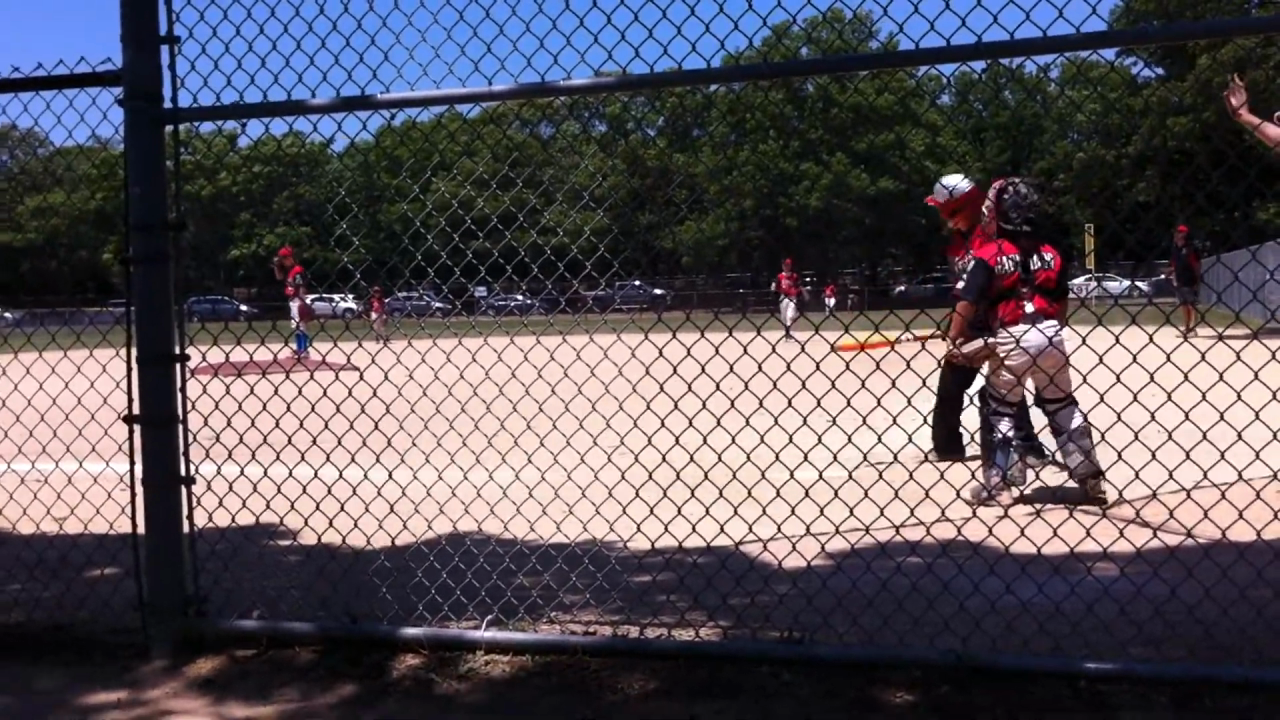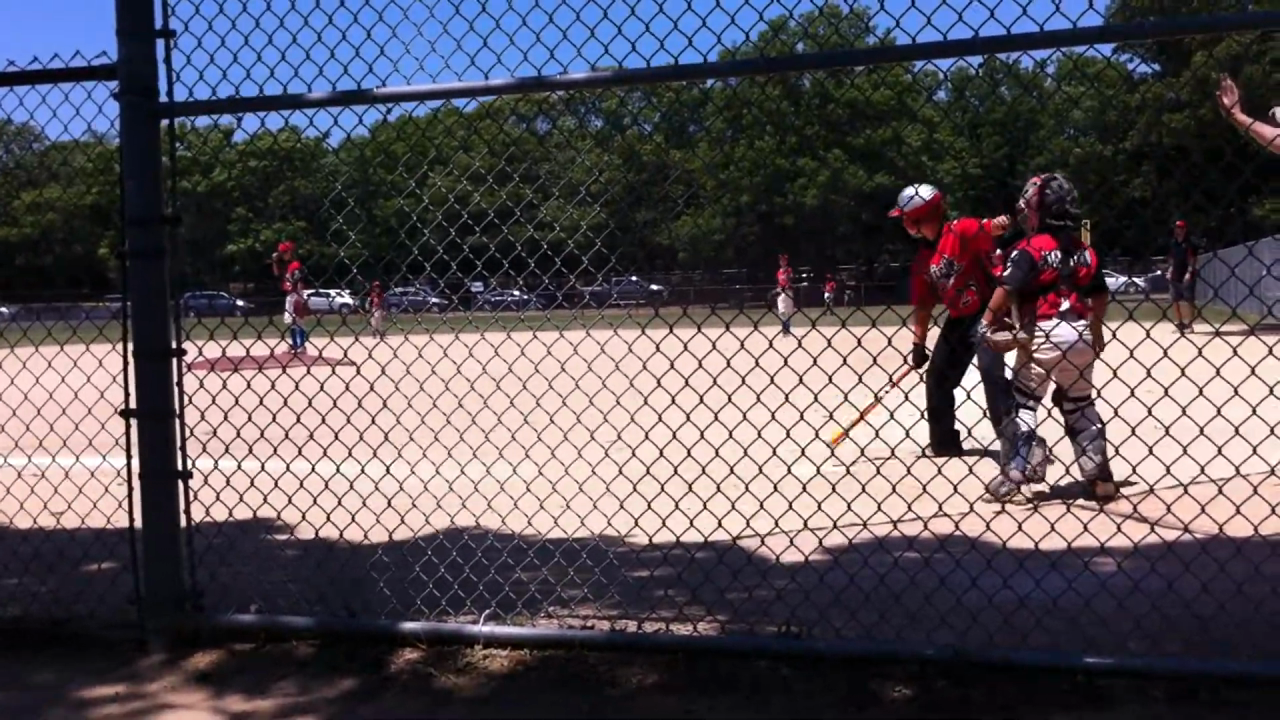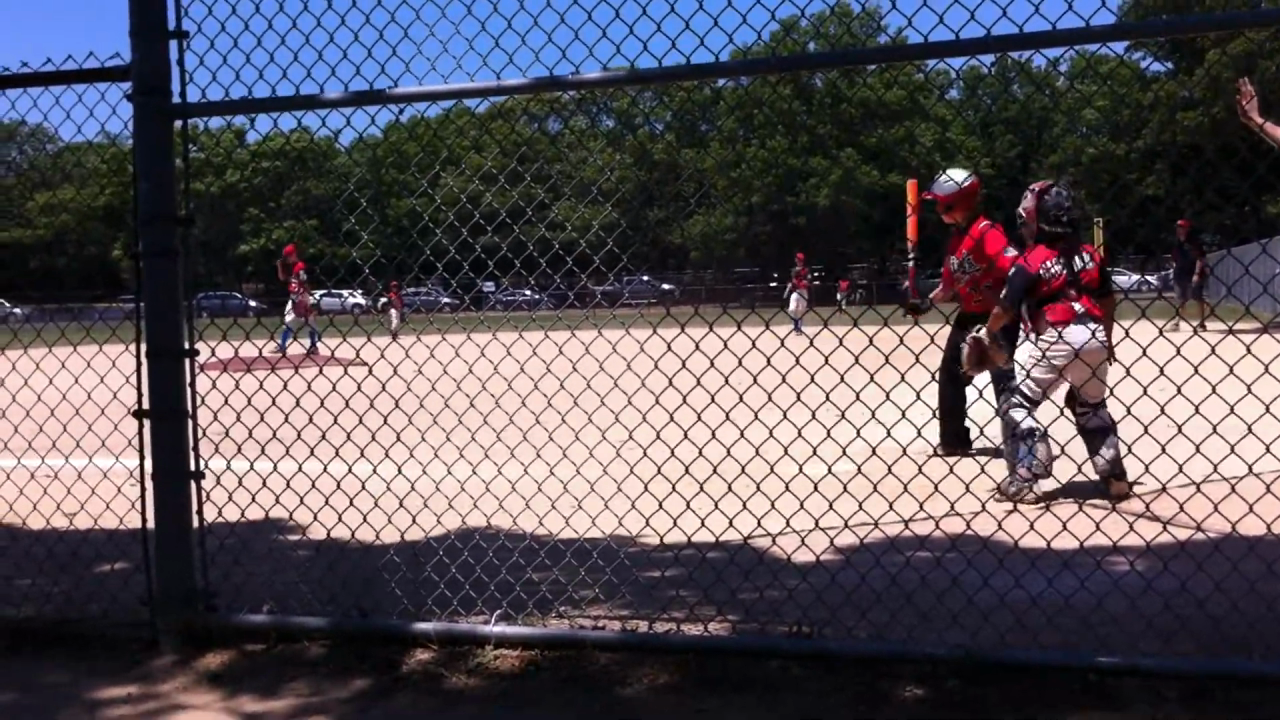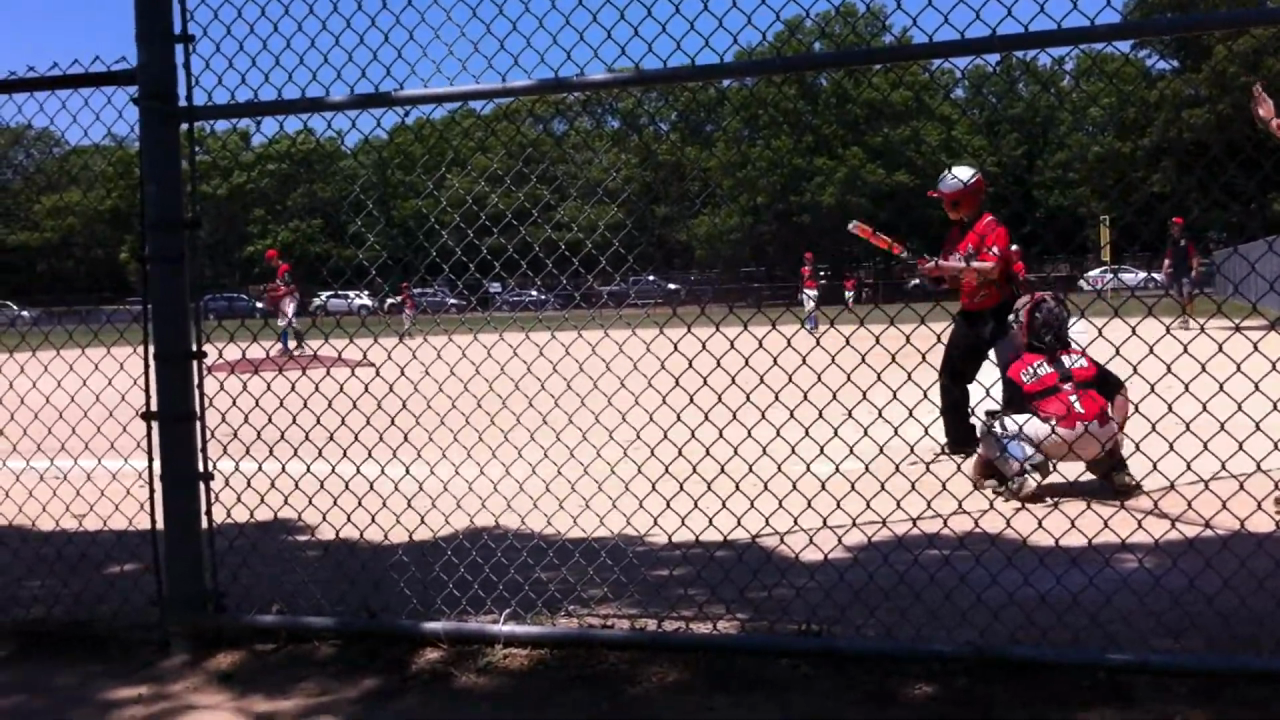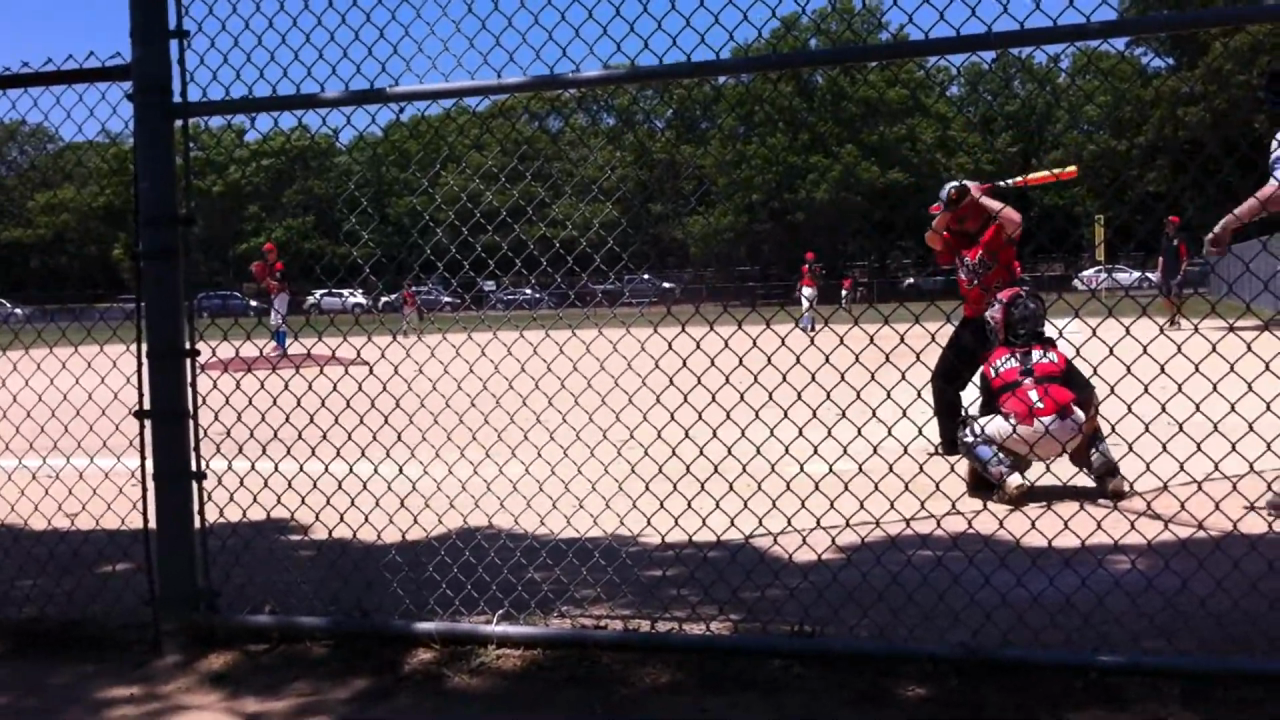
dt=0.5s
person 1, frame 1
left shoulder: (988, 233)
right shoulder: (955, 241)
right hip: (972, 320)
right knee: (951, 380)
left ankle: (1028, 447)
right ankle: (947, 446)
person 1, frame 2
left shoulder: (962, 231)
right shoulder: (922, 257)
left elbow: (998, 226)
right elbow: (923, 303)
left wrist: (1008, 223)
right wrist: (919, 345)
right hip: (958, 320)
left knee: (992, 372)
right knee: (938, 377)
right ankle: (944, 442)
person 1, frame 3
left shoulder: (987, 231)
right shoulder: (955, 237)
left elbow: (1014, 269)
right wrist: (929, 302)
right hip: (968, 317)
left knee: (1001, 374)
right knee: (949, 376)
right ankle: (954, 440)
person 1, frame 4
left shoulder: (992, 227)
right shoulder: (954, 234)
left elbow: (991, 269)
right elbow: (950, 278)
left wrist: (944, 266)
right wrist: (934, 269)
left hip: (1001, 312)
right hip: (970, 315)
right knee: (951, 375)
right ankle: (961, 439)
person 1, frame 5
left shoulder: (998, 232)
right shoulder: (957, 239)
left elbow: (1016, 222)
right elbow: (932, 240)
left wrist: (978, 197)
right wrist: (949, 209)
right hip: (973, 321)
right knee: (943, 379)
right ankle: (954, 440)
person 2, frame 1
left shoulder: (988, 256)
right shoulder: (1051, 254)
left elbow: (968, 303)
right elbow: (1061, 303)
left wrist: (955, 338)
left hip: (1011, 341)
right hip: (1050, 336)
left knee: (1000, 413)
right knee: (1064, 408)
left ankle: (997, 485)
right ankle: (1090, 479)
person 2, frame 2
left shoulder: (1030, 249)
right shoulder: (1085, 251)
left elbow: (1007, 290)
right elbow: (1099, 296)
left wrist: (989, 320)
right wrist: (1096, 329)
left hip: (1041, 336)
right hip: (1078, 334)
left knee: (1023, 406)
right knee: (1081, 407)
left ankle: (1013, 479)
right ankle: (1100, 479)
person 2, frame 3
left shoulder: (1030, 261)
right shoulder: (1090, 254)
left elbow: (1007, 308)
right elbow: (1108, 300)
left wrist: (989, 332)
right wrist: (1106, 338)
left hip: (1054, 340)
right hip: (1093, 337)
left knee: (1018, 405)
right knee: (1092, 408)
left ankle: (1023, 480)
right ankle: (1114, 477)
person 2, frame 4
left shoulder: (1020, 368)
right shoulder: (1082, 358)
left elbow: (1011, 415)
right elbow: (1119, 393)
right wrist: (1116, 434)
left hip: (1061, 435)
right hip: (1098, 435)
left knee: (994, 426)
left ankle: (1022, 479)
right ankle: (1117, 474)
person 2, frame 5
left shoulder: (993, 363)
right shoulder: (1055, 355)
left elbow: (988, 413)
right elbow: (1089, 398)
right wrist: (1084, 443)
left hip: (1024, 432)
right hip: (1068, 429)
left knee: (970, 435)
right knee: (1087, 422)
left ankle: (1007, 478)
right ankle: (1109, 477)
